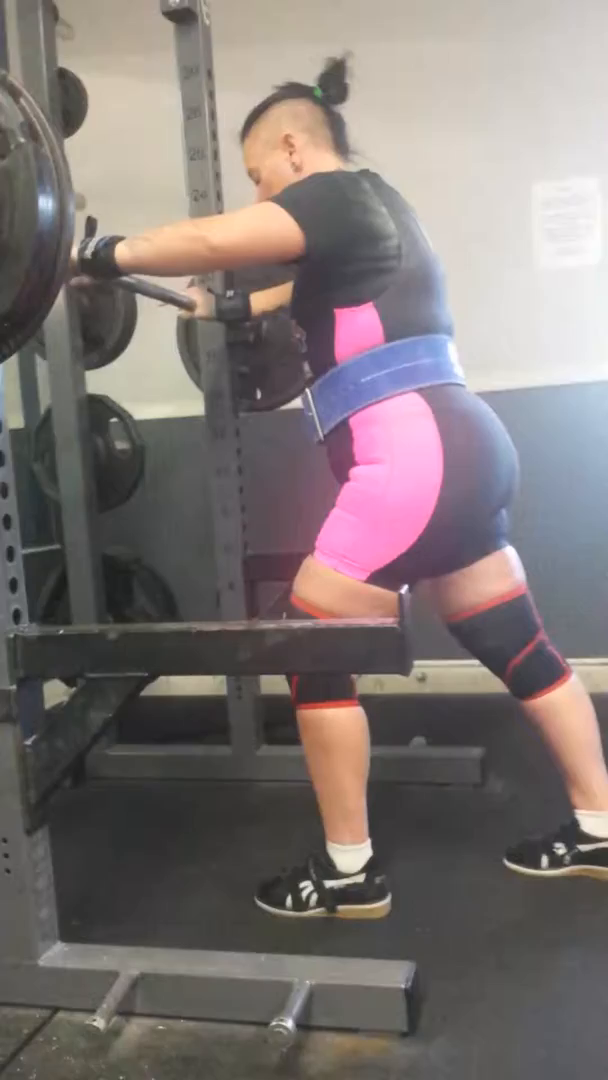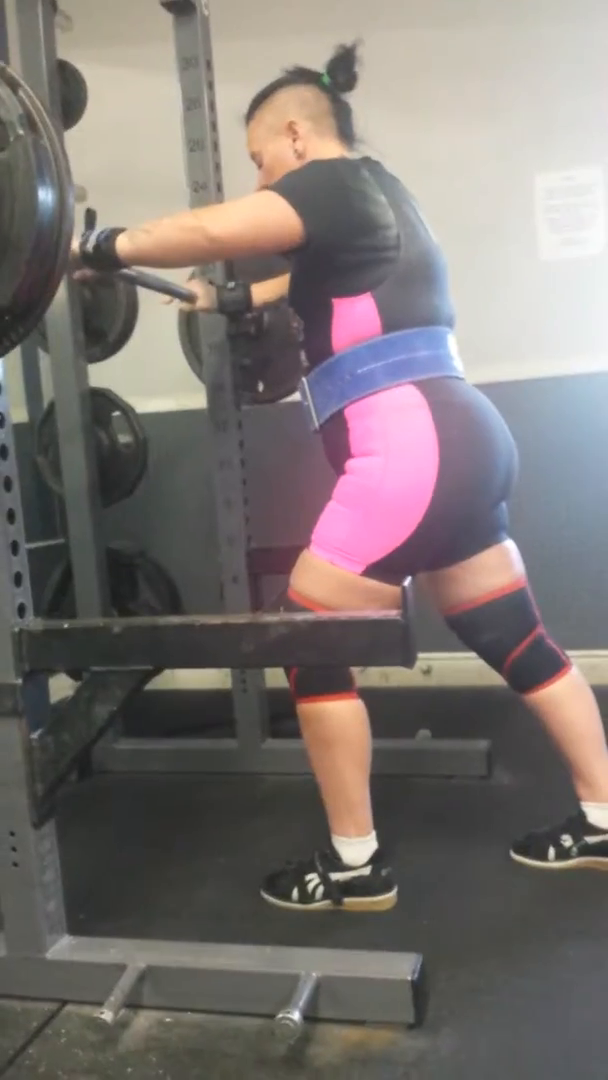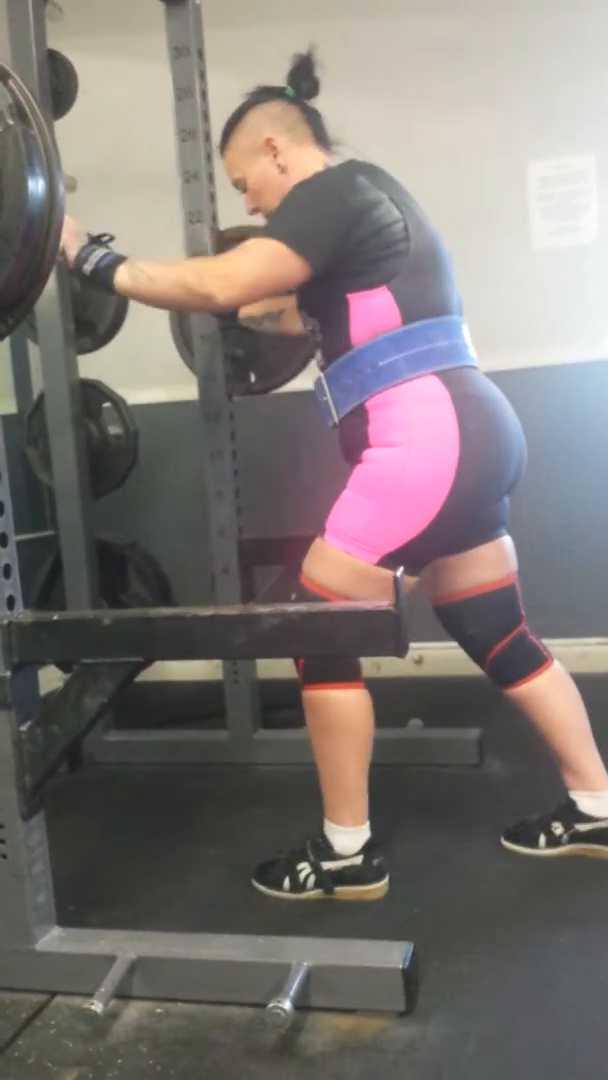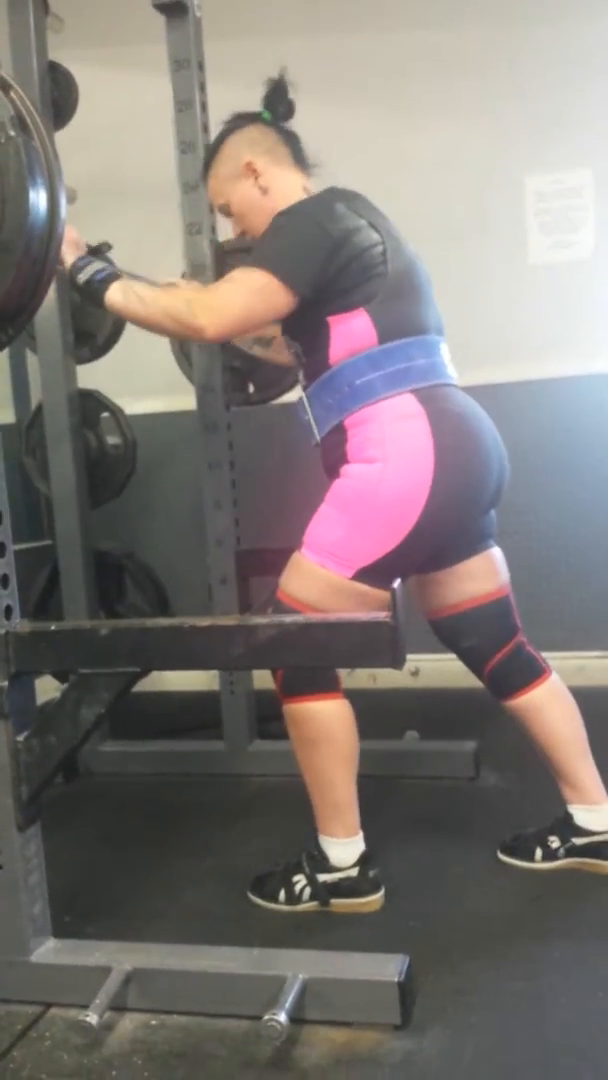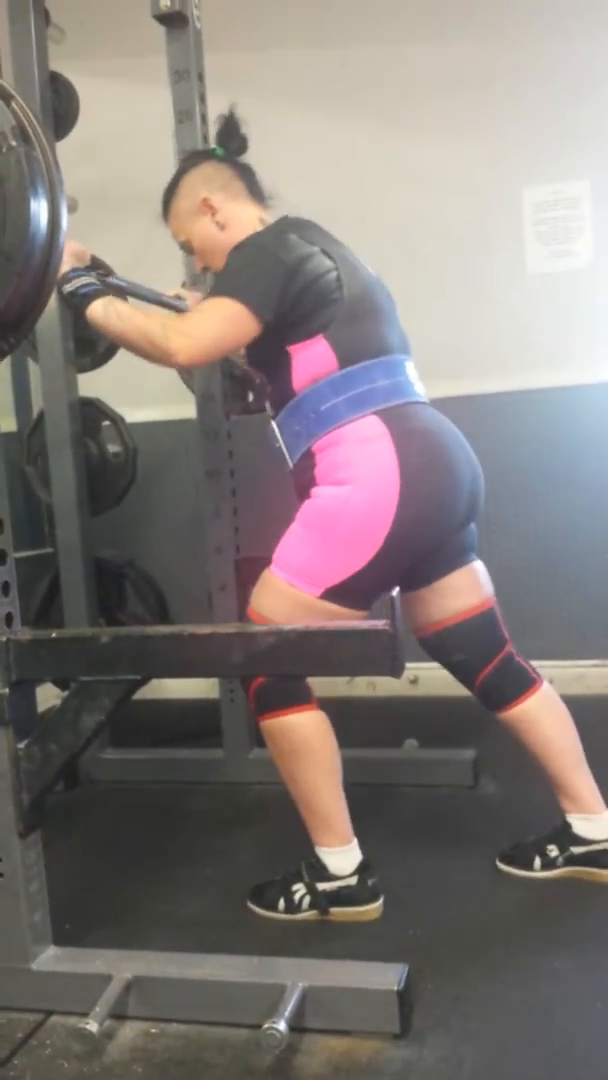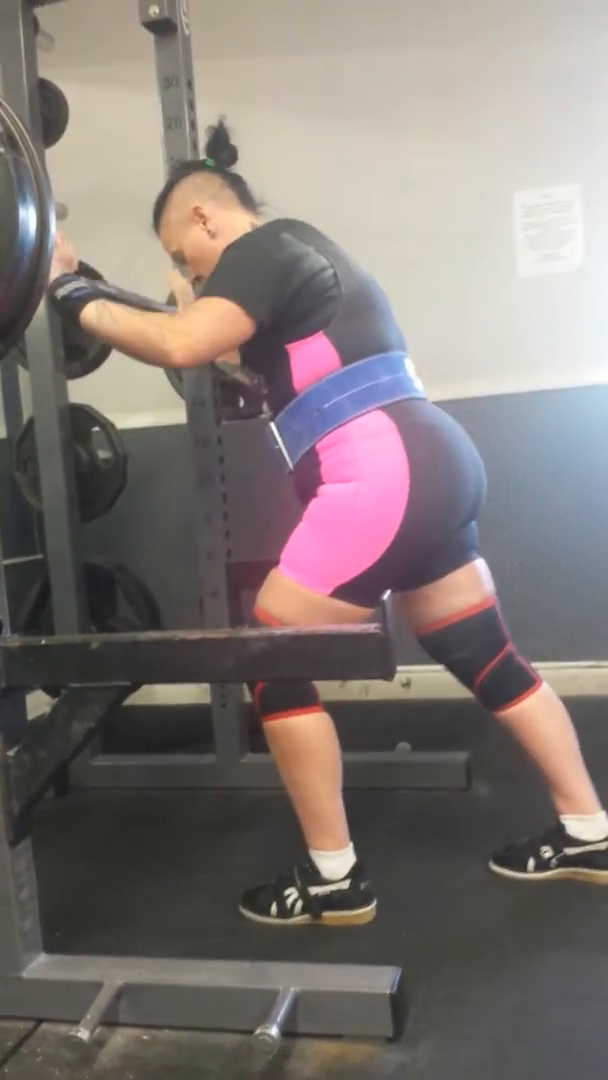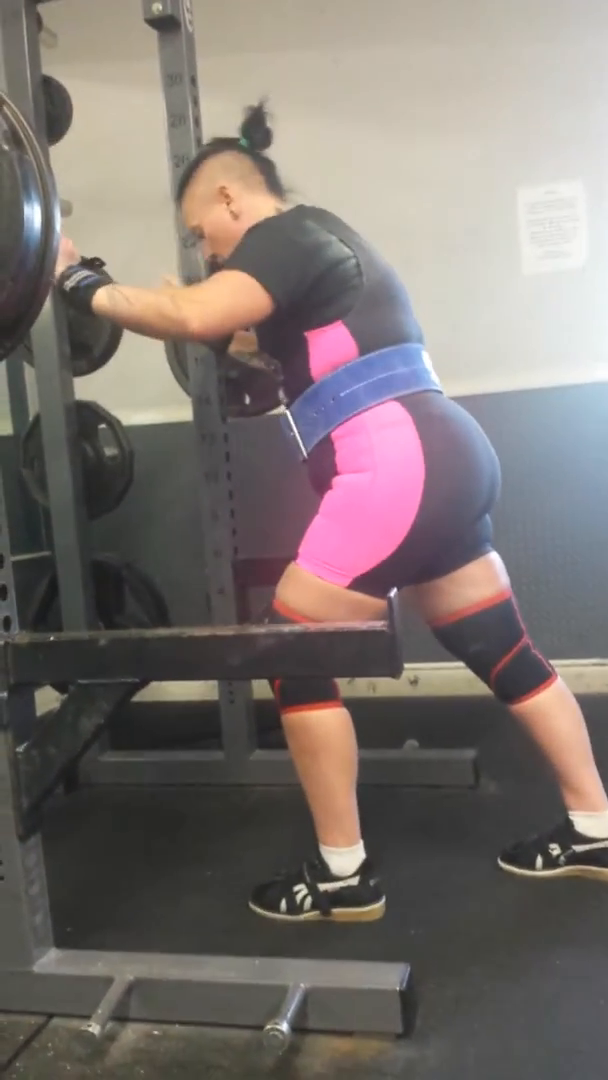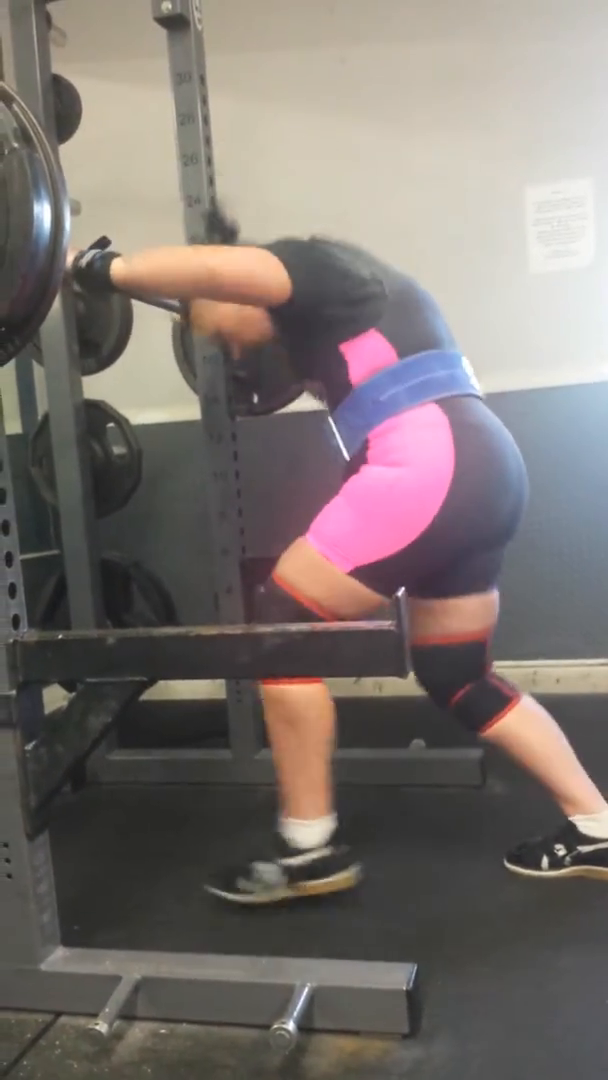
dt=0.5s
person 1, frame 1
left shoulder: (339, 194)
right shoulder: (367, 207)
left elbow: (216, 238)
left wrist: (103, 255)
right wrist: (231, 308)
left hip: (413, 456)
right hip: (460, 447)
right knee: (515, 647)
left ankle: (349, 871)
person 1, frame 2
left shoulder: (338, 183)
right shoulder: (370, 195)
left elbow: (216, 230)
left wrist: (103, 247)
right wrist: (233, 298)
left hip: (408, 451)
right hip: (460, 441)
right knee: (516, 641)
left ankle: (355, 863)
person 1, frame 3
left shoulder: (335, 192)
right shoulder: (362, 197)
left elbow: (222, 285)
right elbow: (314, 298)
left wrist: (98, 264)
right wrist: (250, 303)
left hip: (424, 440)
right hip: (469, 431)
right knee: (497, 635)
left ankle: (348, 853)
person 1, frame 4
left shoulder: (314, 220)
right shoulder: (346, 221)
left elbow: (212, 318)
right elbow: (306, 335)
left wrist: (96, 278)
left hip: (402, 458)
right hip: (456, 449)
right knee: (495, 647)
left ankle: (342, 865)
person 1, frame 5
left shoulder: (270, 249)
right shoulder: (311, 250)
left elbow: (184, 348)
left wrist: (81, 291)
right wrist: (210, 319)
left hip: (377, 479)
right hip: (432, 466)
left knee: (268, 664)
right knee: (486, 660)
left ankle: (340, 874)
person 1, frame 6
left shoulder: (263, 248)
right shoulder: (299, 252)
left elbow: (180, 344)
left wrist: (72, 295)
right wrist: (209, 338)
left hip: (380, 477)
right hip: (431, 464)
left knee: (273, 666)
right knee: (486, 658)
left ankle: (333, 880)
person 1, frame 7
left shoulder: (288, 234)
right shoulder: (319, 241)
left elbow: (196, 315)
left wrist: (84, 286)
right wrist: (230, 337)
left hip: (395, 467)
right hip: (446, 457)
right knee: (502, 652)
left ankle: (343, 875)
person 1, frame 8
left shoulder: (311, 262)
right shoulder: (331, 289)
left elbow: (215, 265)
left wrist: (101, 269)
right wrist: (249, 341)
left hip: (426, 467)
right hip: (479, 468)
left knee: (286, 625)
right knee: (459, 679)
left ankle: (308, 846)
